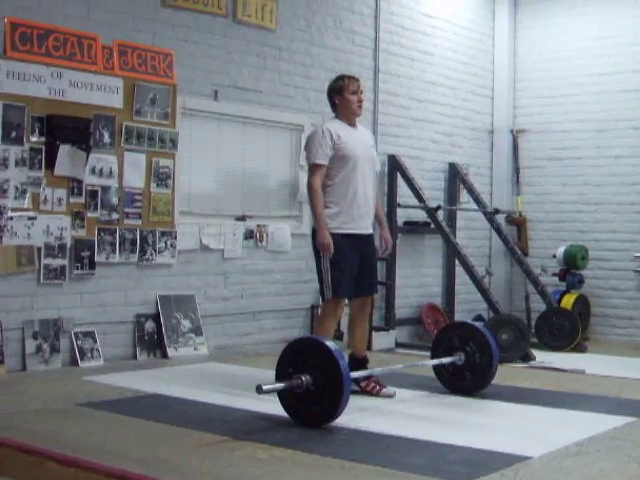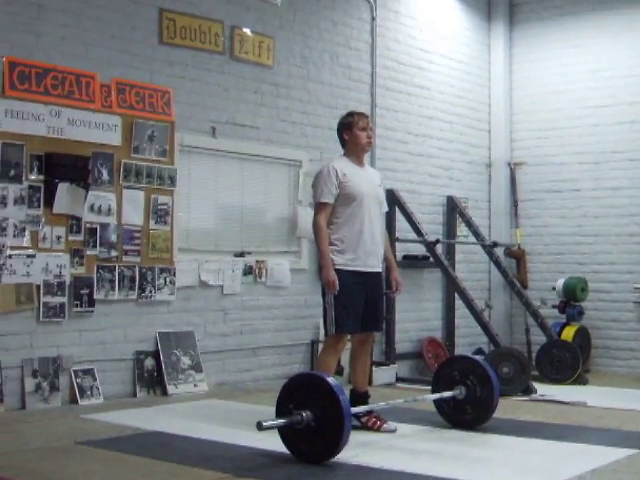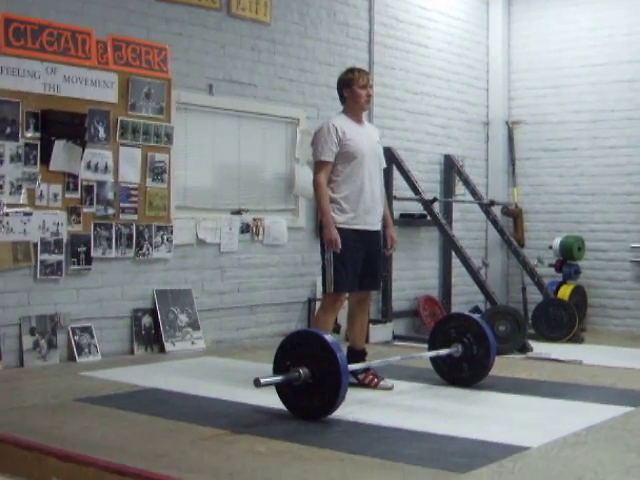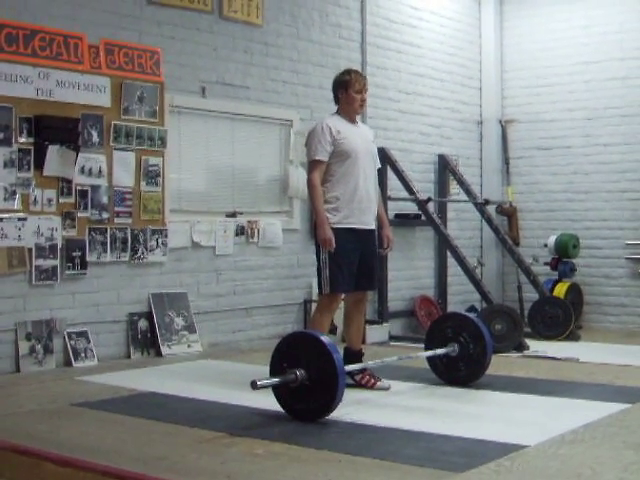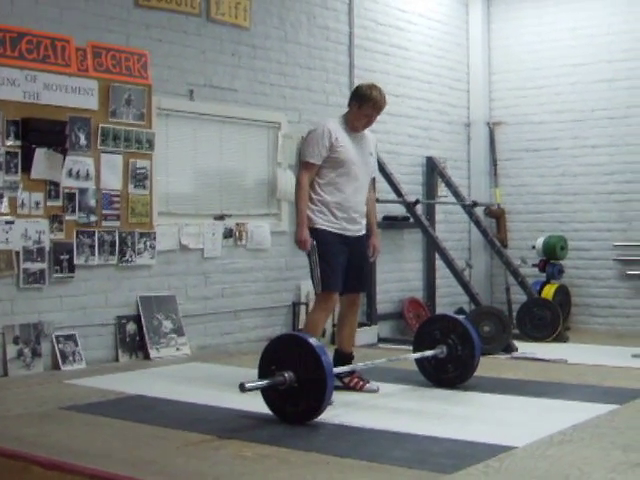
dt=0.7s
person 1, frame 1
left shoulder: (366, 135)
right shoulder: (327, 132)
right elbow: (315, 182)
left wrist: (383, 226)
right wrist: (322, 228)
left hip: (363, 232)
right hip: (337, 233)
left knee: (364, 302)
right knee: (335, 302)
left ankle: (358, 371)
person 1, frame 2
left shoulder: (374, 175)
right shoulder: (333, 170)
right elbow: (320, 220)
left wrist: (392, 266)
right wrist: (327, 266)
left hip: (372, 270)
right hip: (344, 269)
left knee: (365, 337)
right knee: (337, 338)
left ankle: (359, 406)
person 1, frame 3
left shoulder: (373, 132)
right shoulder: (333, 128)
right elbow: (320, 178)
left wrist: (388, 224)
right wrist: (328, 224)
left hip: (371, 228)
right hip: (343, 228)
left knee: (363, 296)
right knee: (335, 296)
left ankle: (356, 364)
person 1, frame 4
left shoulder: (366, 132)
right shoulder: (326, 128)
right elbow: (314, 178)
left wrist: (384, 224)
right wrist: (322, 224)
left hip: (365, 227)
right hip: (338, 228)
left knee: (359, 297)
right knee: (330, 298)
left ankle: (354, 365)
person 1, frame 5
left shoulder: (369, 141)
right shoulder: (326, 132)
right elbow: (304, 179)
left wrist: (373, 232)
right wrist: (302, 225)
left hip: (356, 232)
right hip: (326, 229)
left knee: (353, 299)
right knee: (328, 298)
left ankle: (343, 369)
